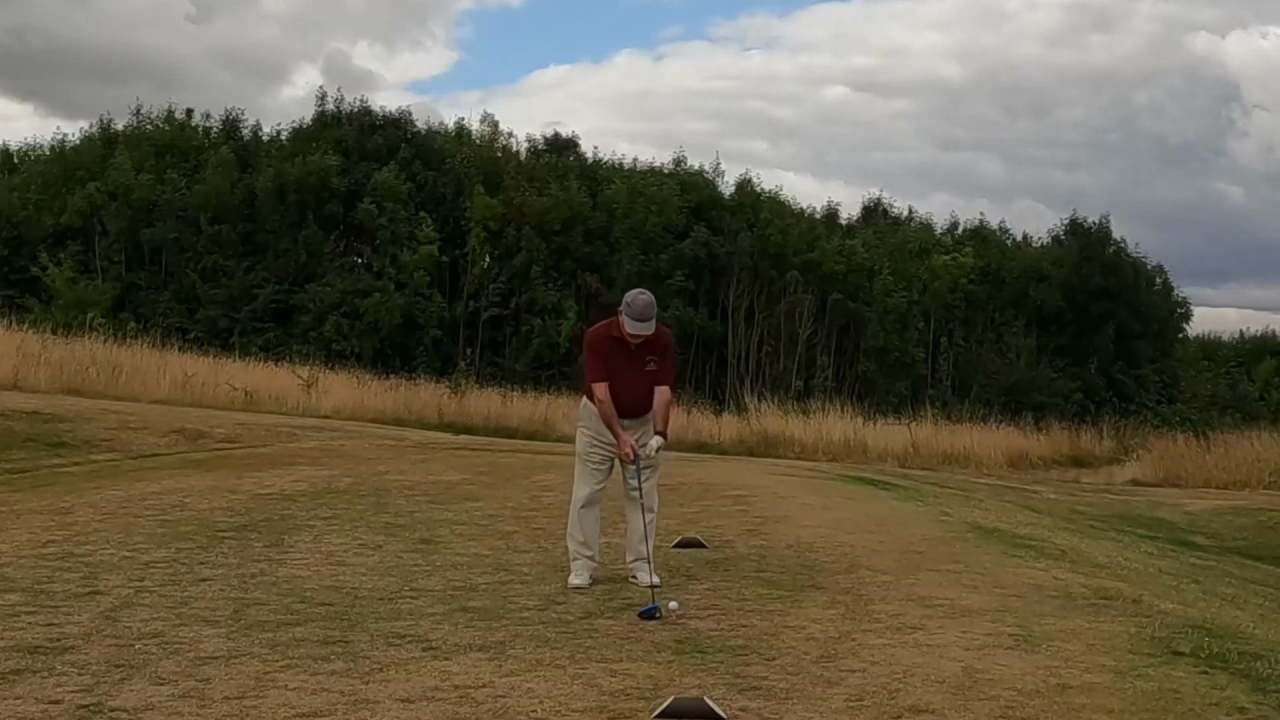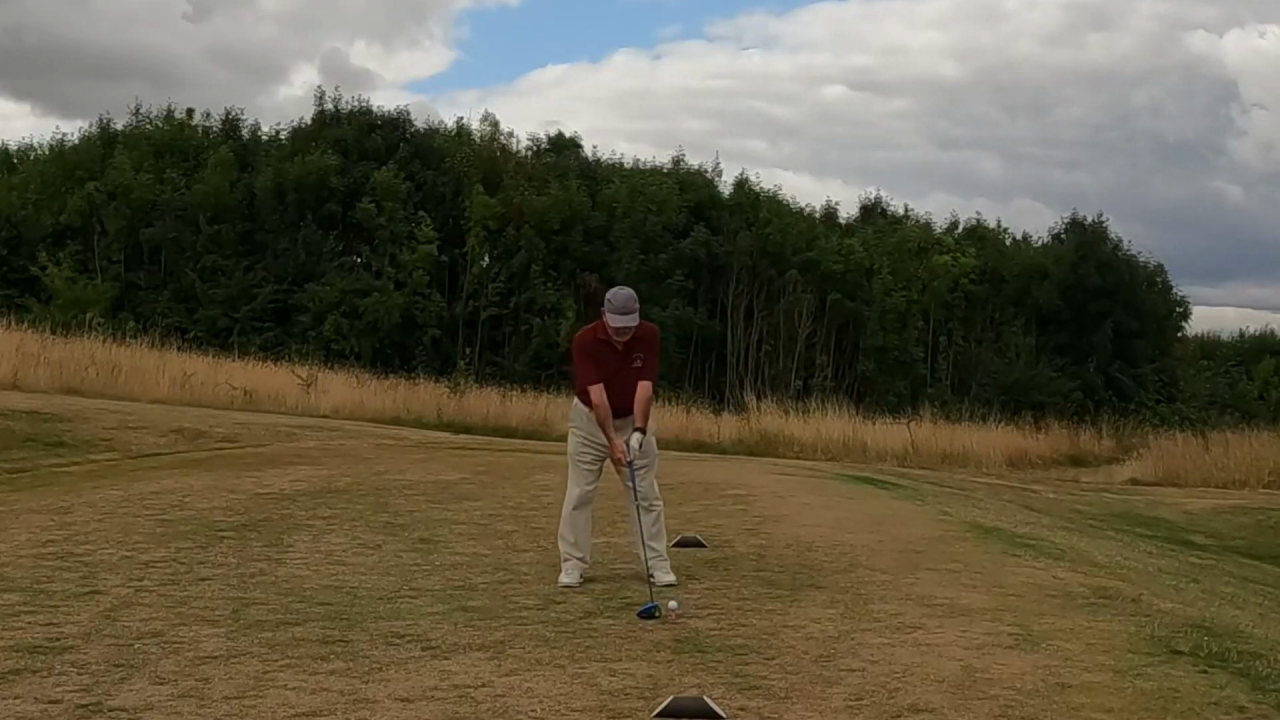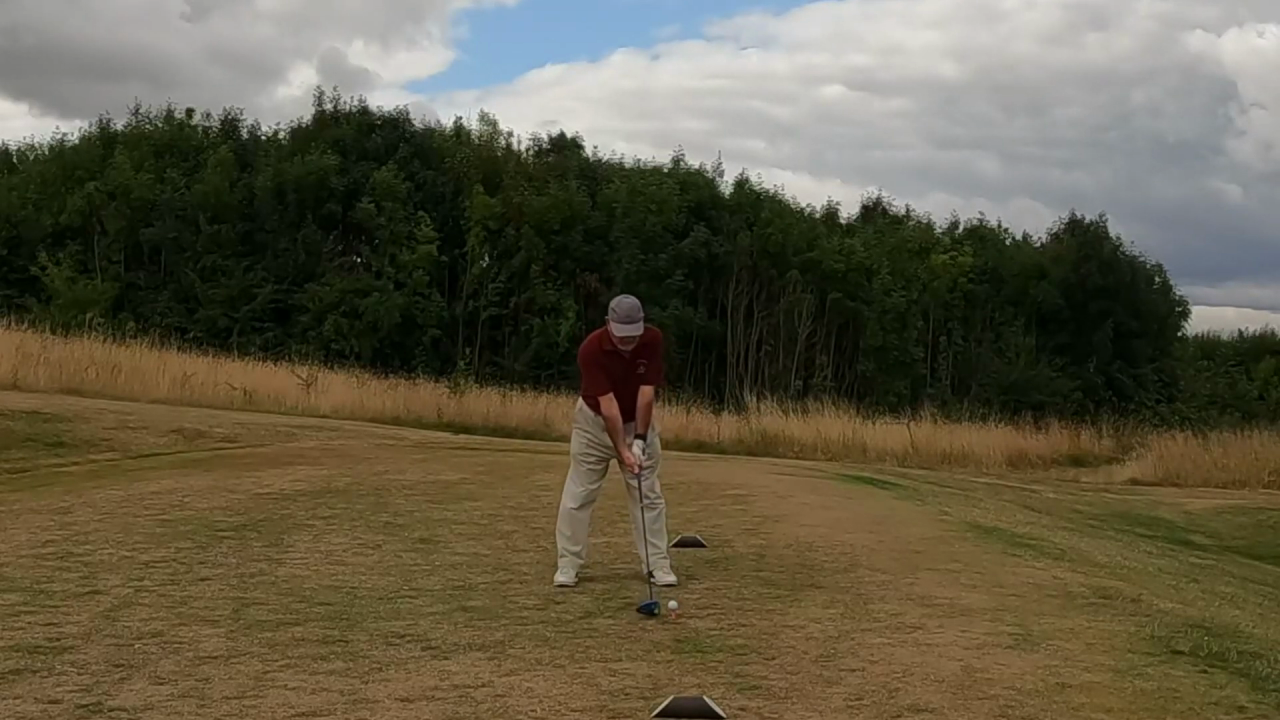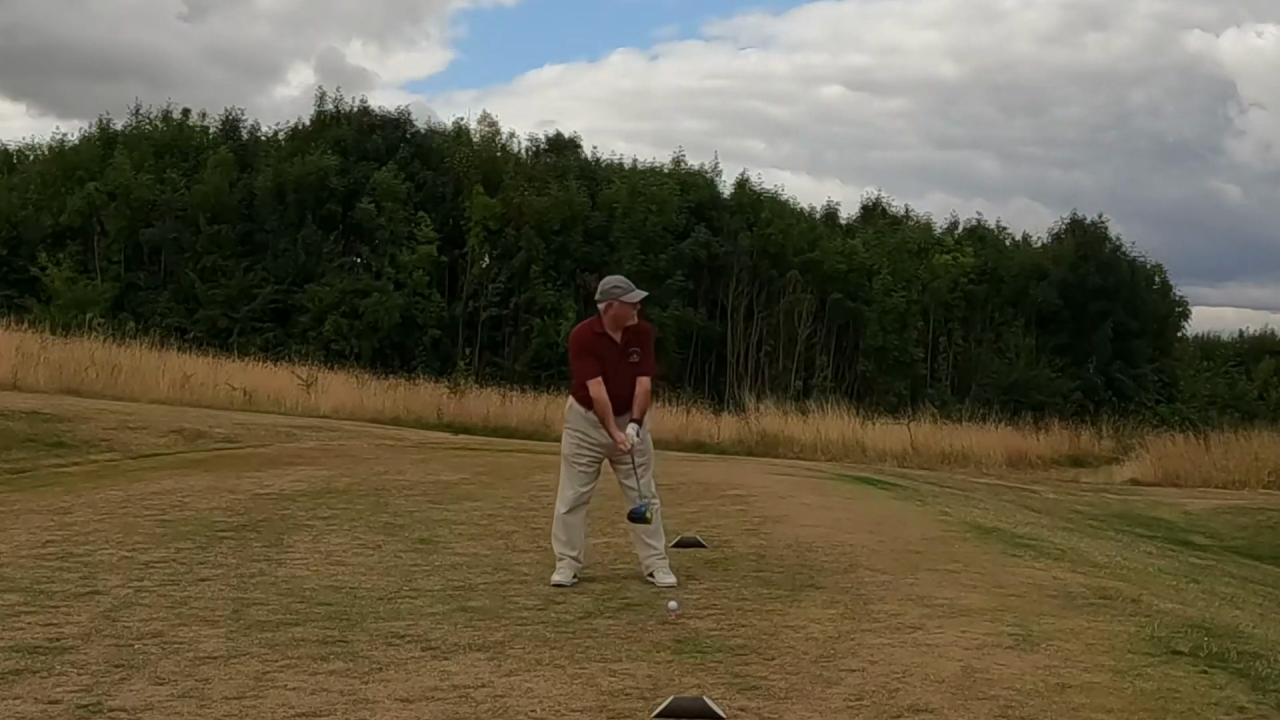
dt=1s
person 1, frame 1
left shoulder: (663, 339)
right shoulder: (597, 337)
left elbow: (663, 390)
right elbow: (600, 393)
left wrist: (659, 435)
right wrist: (619, 437)
left hip: (642, 422)
right hip: (598, 419)
left knee: (643, 496)
right knee: (587, 494)
left ankle: (640, 564)
right ankle: (582, 565)
person 1, frame 2
left shoulder: (649, 335)
right shoulder: (585, 340)
left elbow: (645, 388)
right elbow: (597, 395)
left wrist: (638, 432)
right wrist: (612, 440)
left hip: (634, 420)
right hip: (590, 419)
left knee: (647, 494)
right knee: (579, 494)
left ankle: (657, 563)
right ankle: (573, 564)
person 1, frame 3
left shoulder: (653, 340)
right shoulder: (591, 349)
left elbow: (647, 393)
right elbow: (607, 404)
left wrist: (639, 440)
right wrist: (621, 450)
left hip: (638, 421)
right hip: (594, 421)
left knee: (649, 495)
right knee: (578, 494)
left ankle: (658, 564)
right ankle: (568, 565)
person 1, frame 4
left shoulder: (643, 332)
right shoulder: (582, 336)
left elbow: (643, 382)
right elbow: (596, 389)
left wrist: (633, 425)
right wrist: (612, 432)
left hip: (629, 420)
right hip: (585, 419)
left knee: (643, 494)
right knee: (572, 494)
left ankle: (656, 564)
right ankle: (567, 565)
